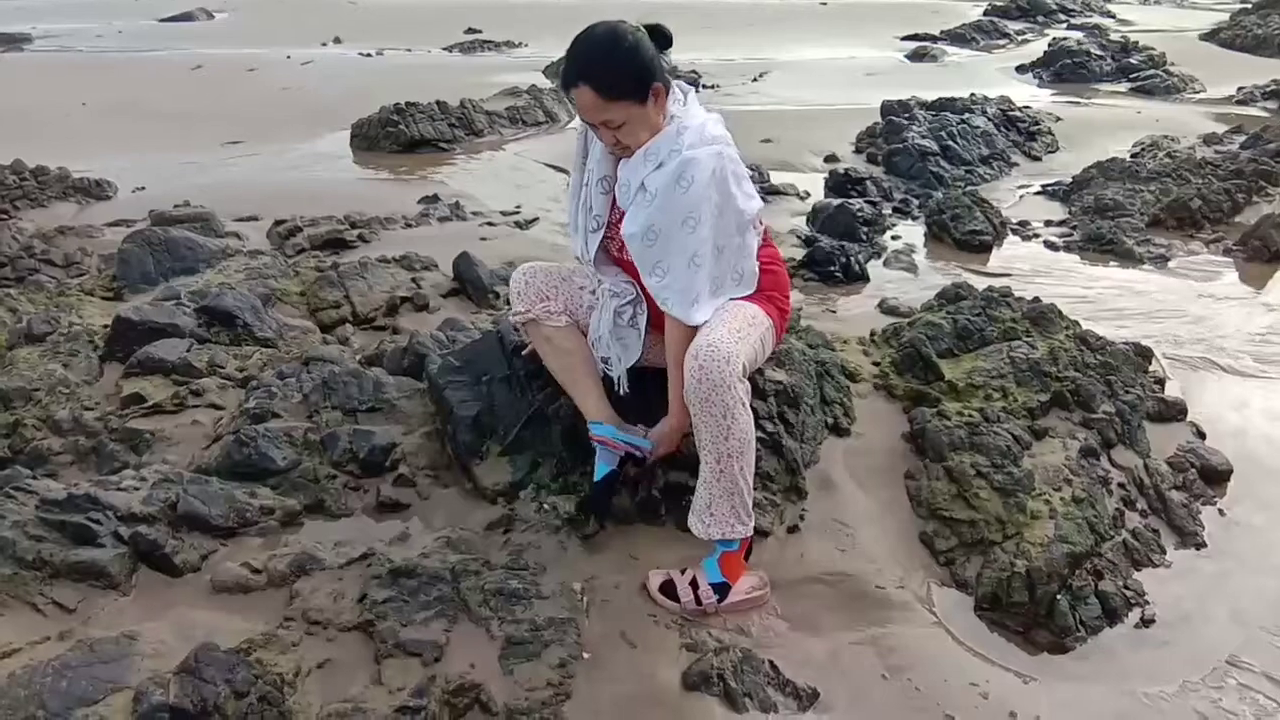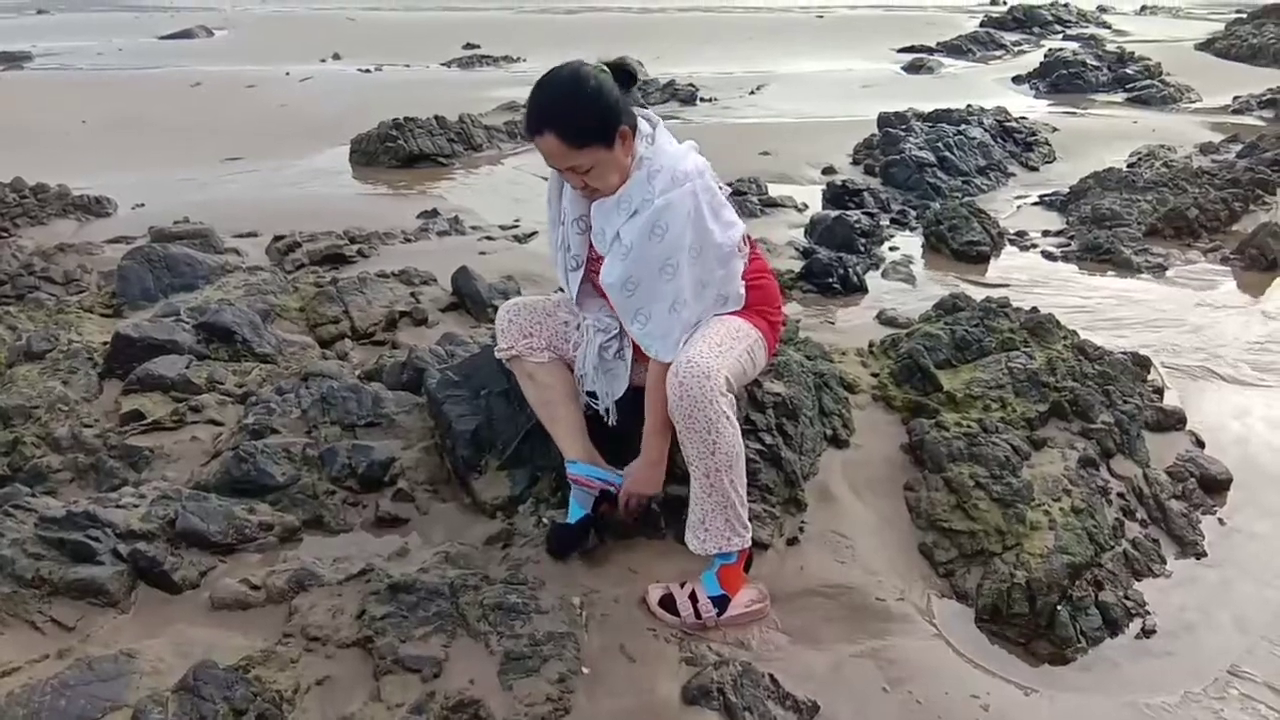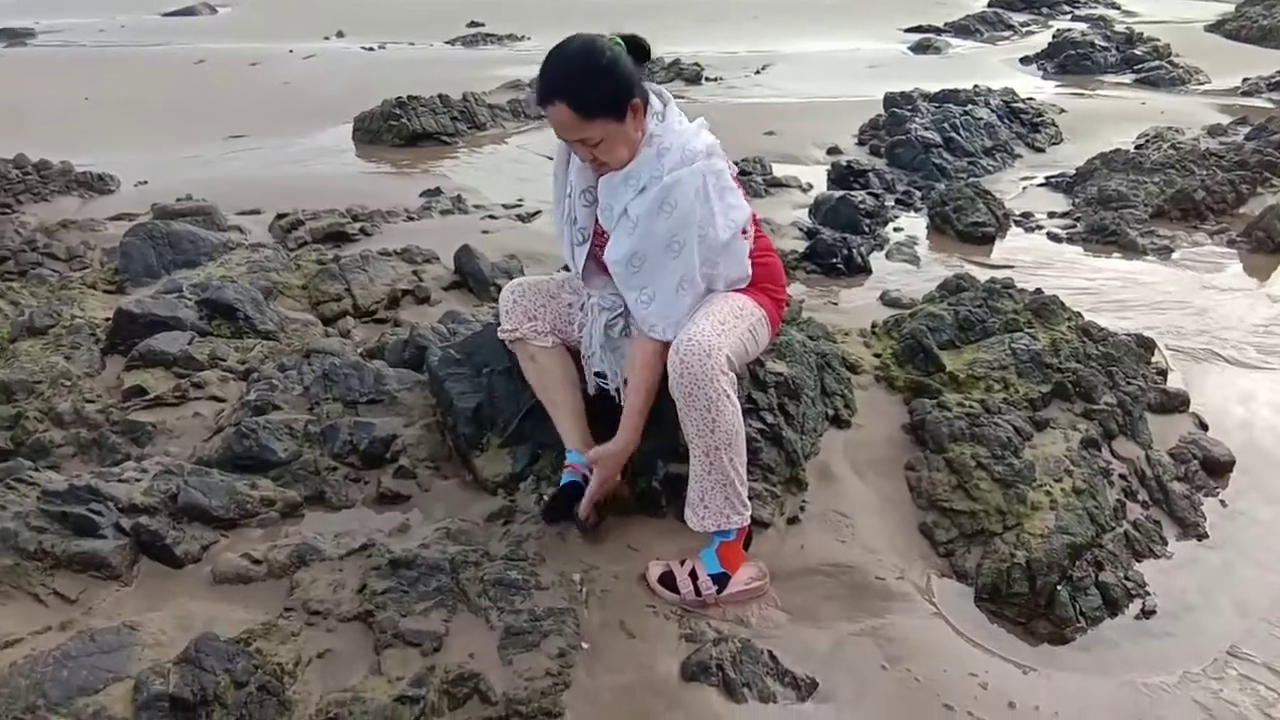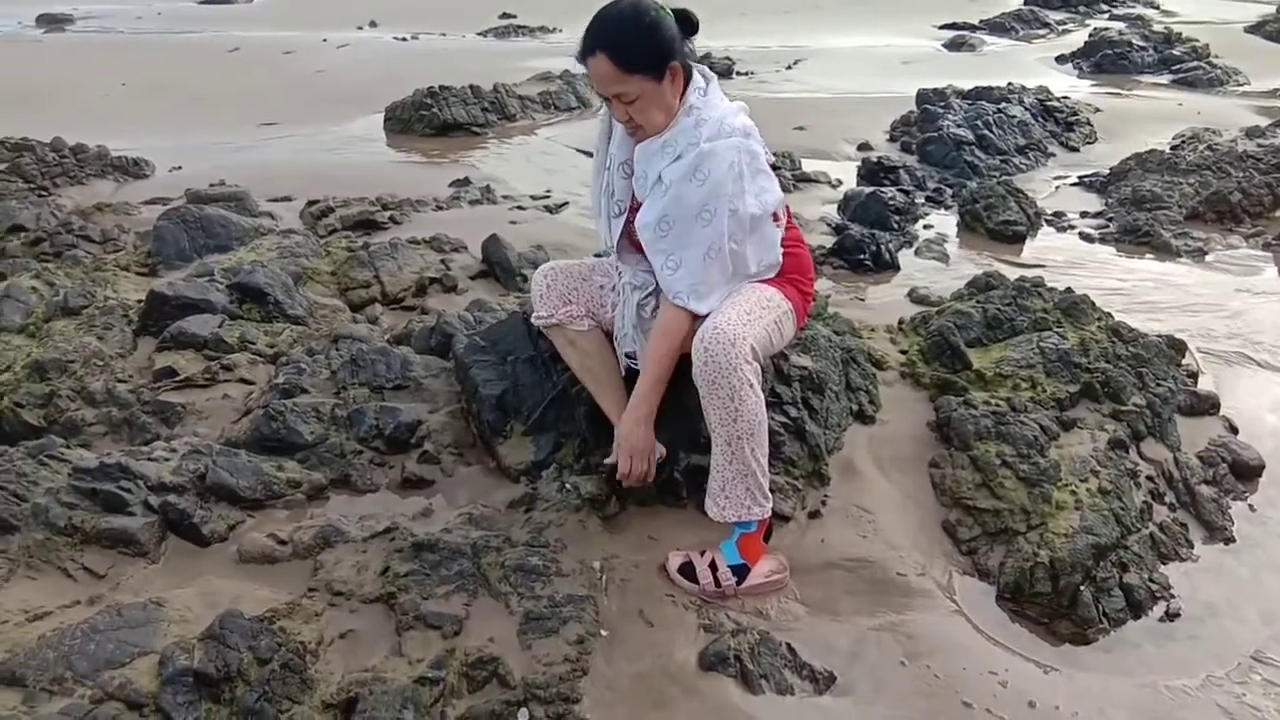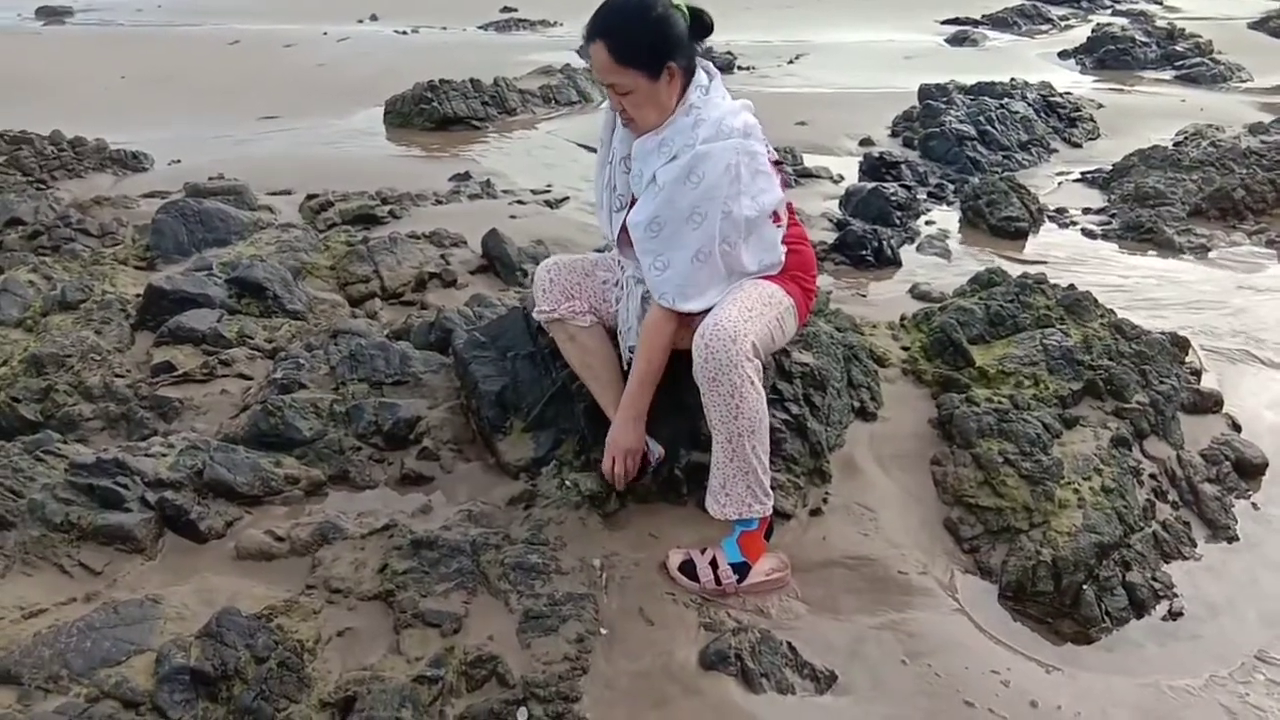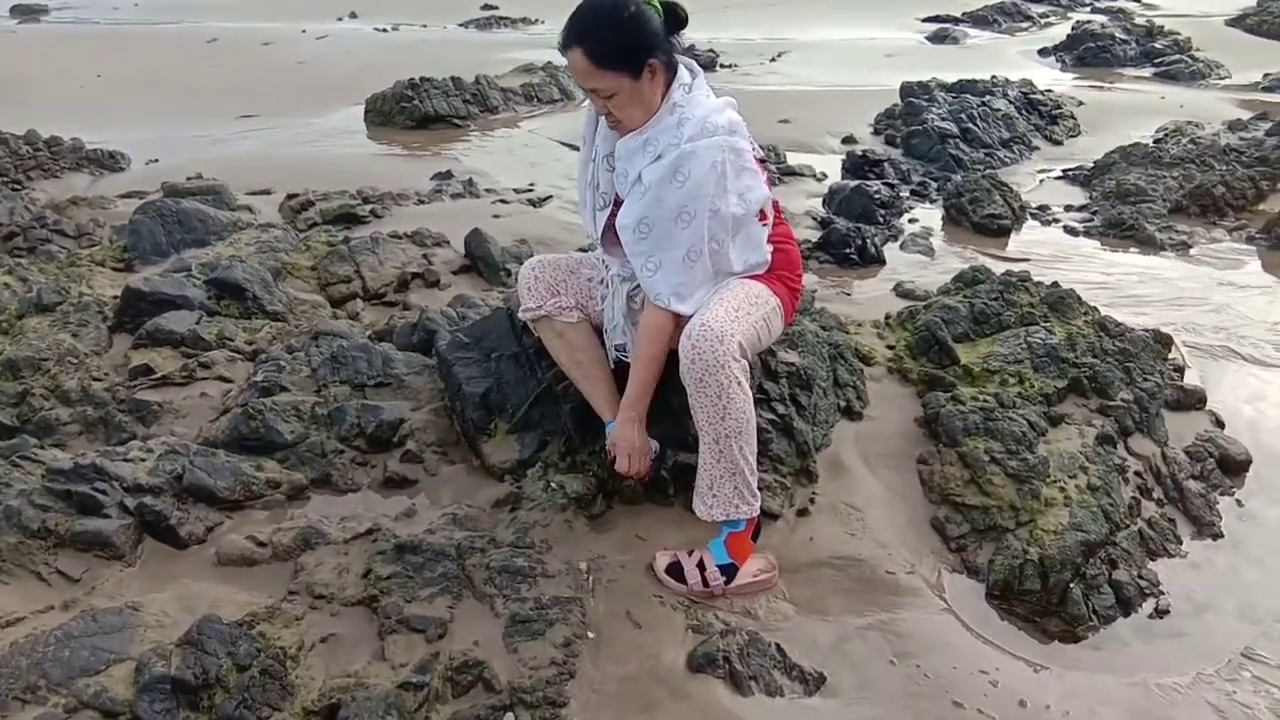
dt=0.5s
person 1, frame 1
left shoulder: (697, 162)
right shoulder: (609, 131)
left elbow: (685, 302)
right elbow: (602, 236)
left wrist: (676, 418)
right wrist: (575, 321)
left hip: (735, 294)
right hip: (644, 290)
left knee: (712, 360)
right knee: (531, 288)
left ankle: (731, 554)
right ankle: (611, 437)
person 1, frame 2
left shoulder: (672, 196)
right shoulder: (587, 164)
left elbow: (666, 340)
right elbow: (588, 270)
left wrist: (652, 460)
left hip: (729, 309)
right hip: (633, 312)
left knee: (694, 376)
right knee: (517, 322)
left ankle: (730, 567)
right ankle: (588, 472)
person 1, frame 3
left shoulder: (681, 175)
right shoulder: (594, 139)
left elbow: (658, 326)
right elbow: (592, 246)
left wrist: (622, 447)
left hip: (732, 287)
right hip: (635, 286)
left knee: (694, 353)
right knee: (521, 303)
left ankle: (730, 546)
right ankle: (580, 459)
person 1, frame 4
left shoulder: (716, 150)
right shoulder: (634, 116)
left elbow: (685, 298)
right elbow: (627, 226)
left wrist: (639, 417)
left hip: (759, 277)
right hip: (662, 270)
left knee: (720, 342)
right knee: (553, 287)
left ankle: (750, 536)
right ankle: (635, 445)
person 1, frame 5
left shoulder: (714, 149)
right shoulder: (645, 109)
left elbow: (674, 298)
right elbow: (647, 249)
left wrist: (630, 419)
left hip: (762, 274)
right hip: (668, 268)
left knee: (721, 338)
right knee: (555, 281)
left ankle: (751, 533)
right ankle: (637, 446)
person 1, frame 6
left shoulder: (699, 145)
right shoulder: (627, 108)
left elbow: (669, 295)
right elbow: (623, 227)
left wrist: (634, 415)
left hip: (746, 272)
right hip: (651, 267)
left knee: (707, 340)
right knee: (540, 280)
left ankle: (738, 534)
right ankle: (619, 433)
